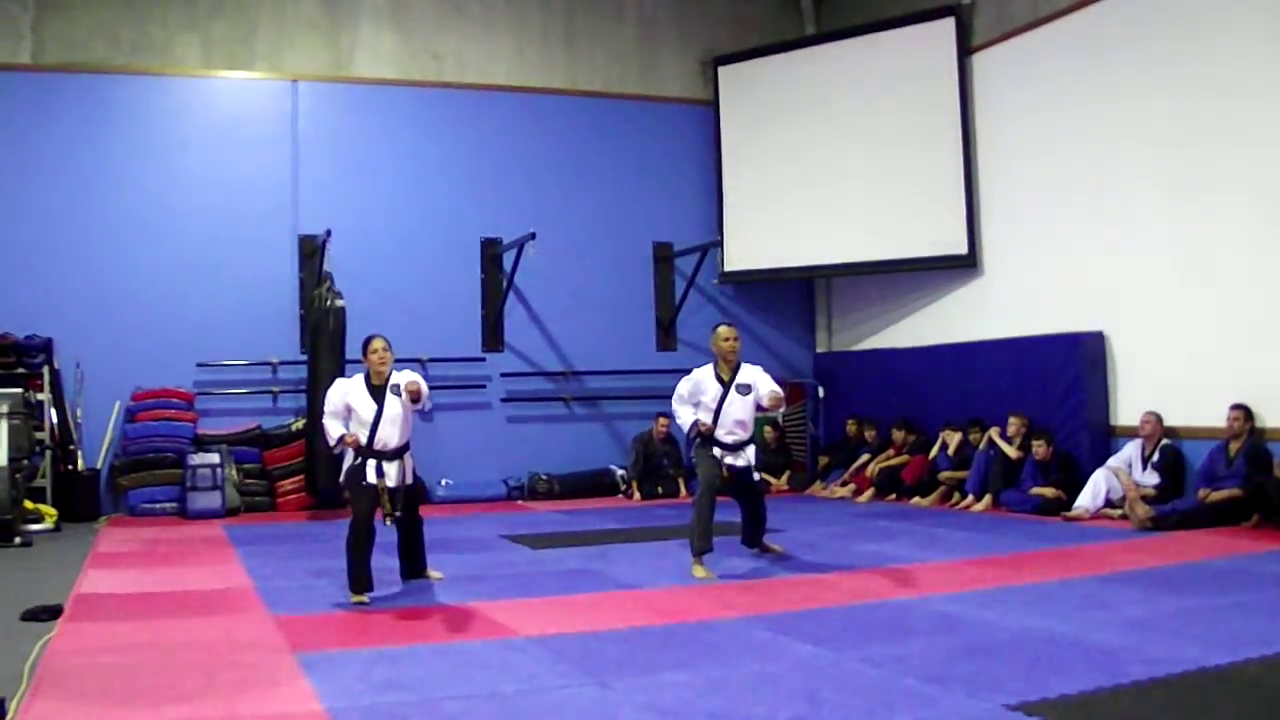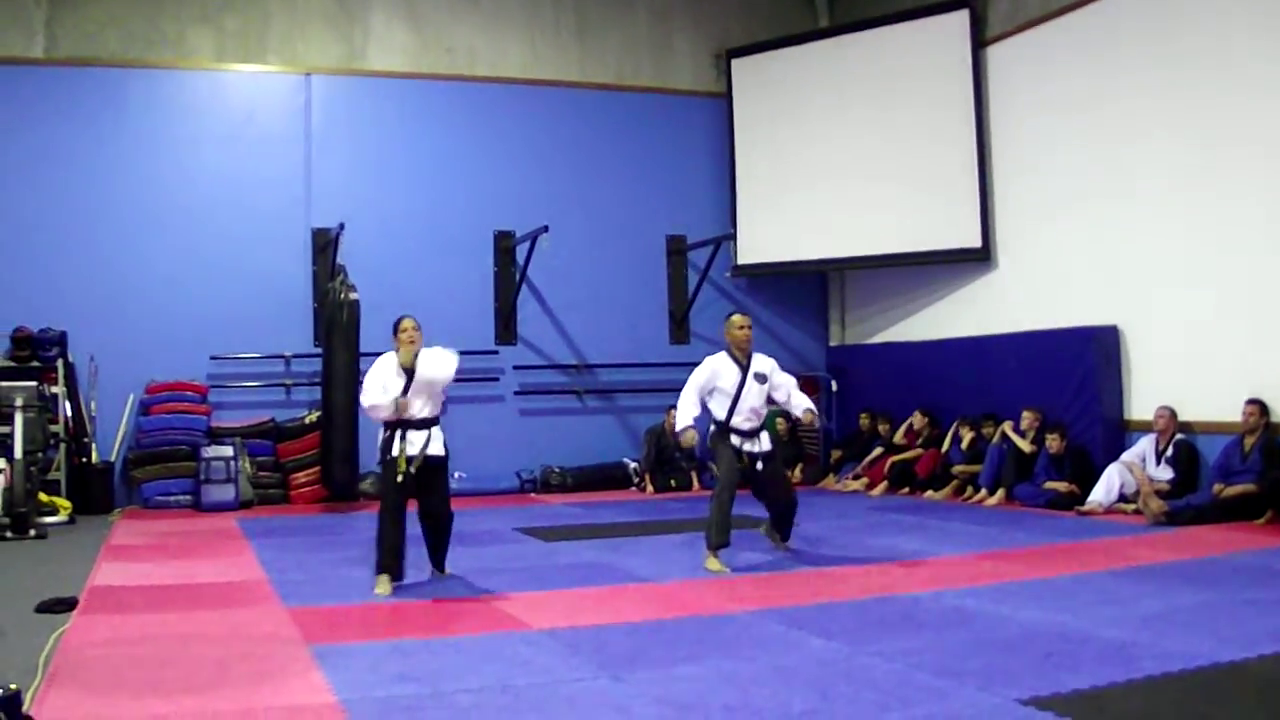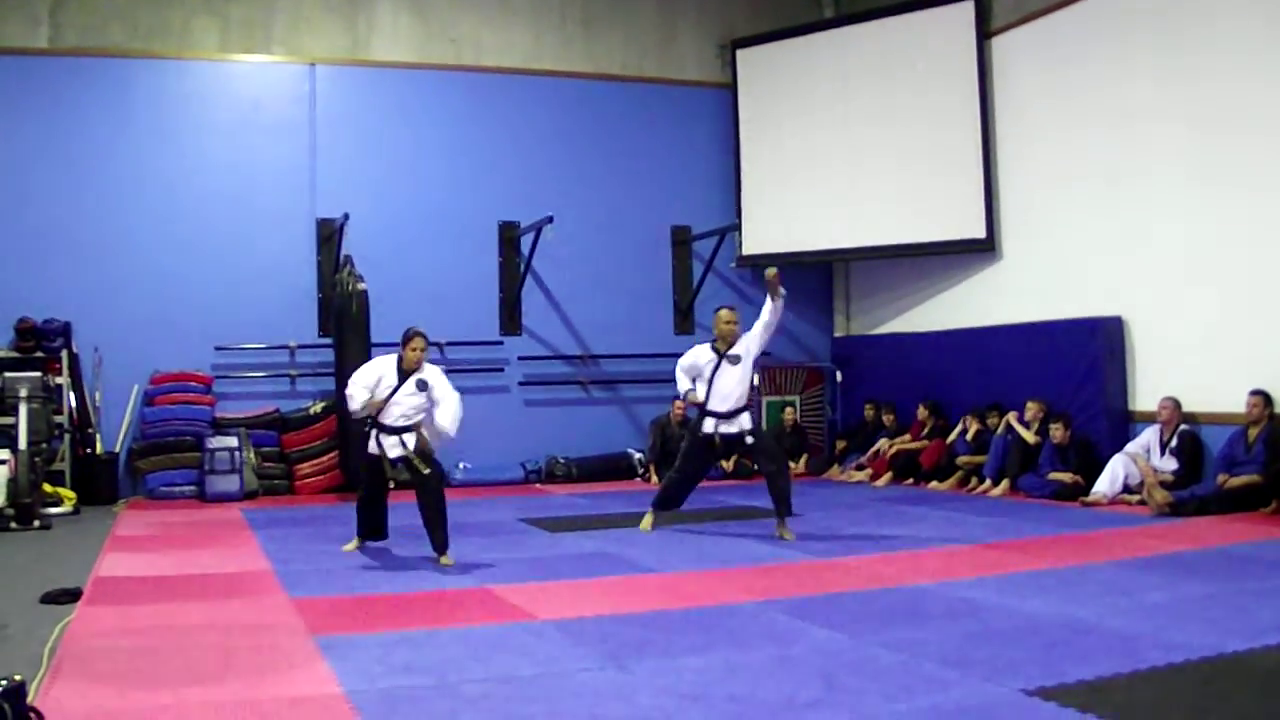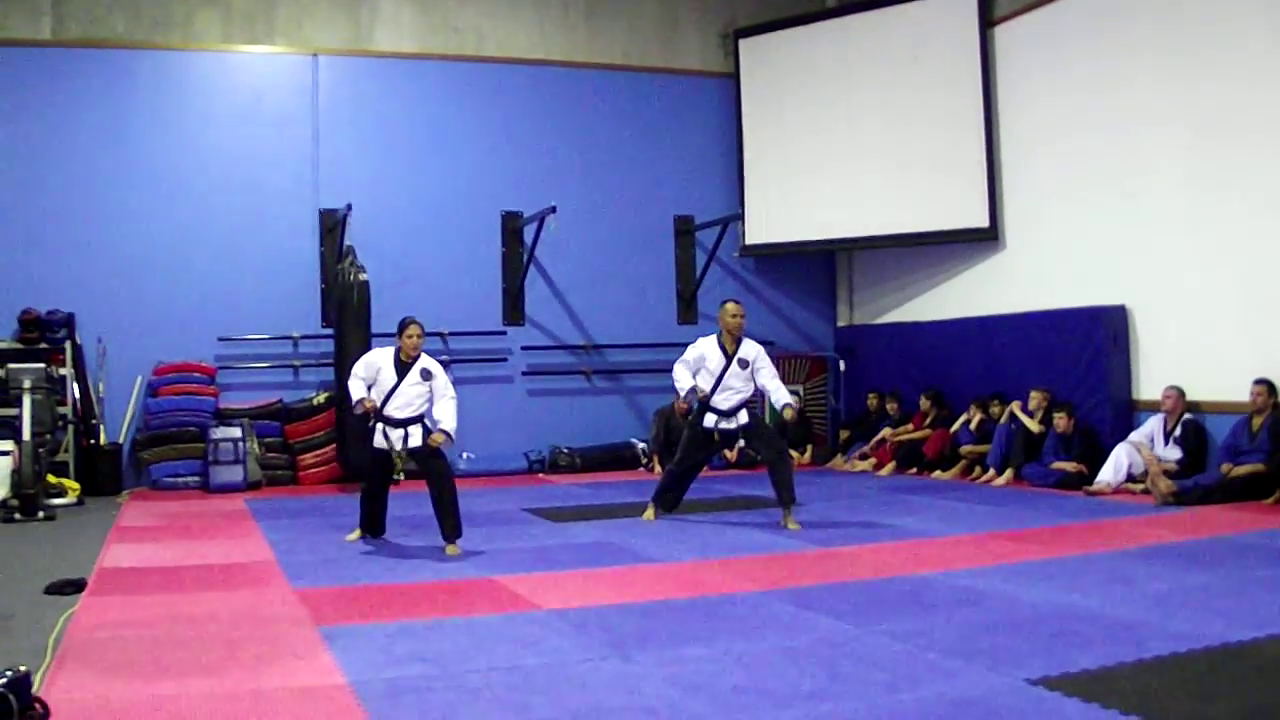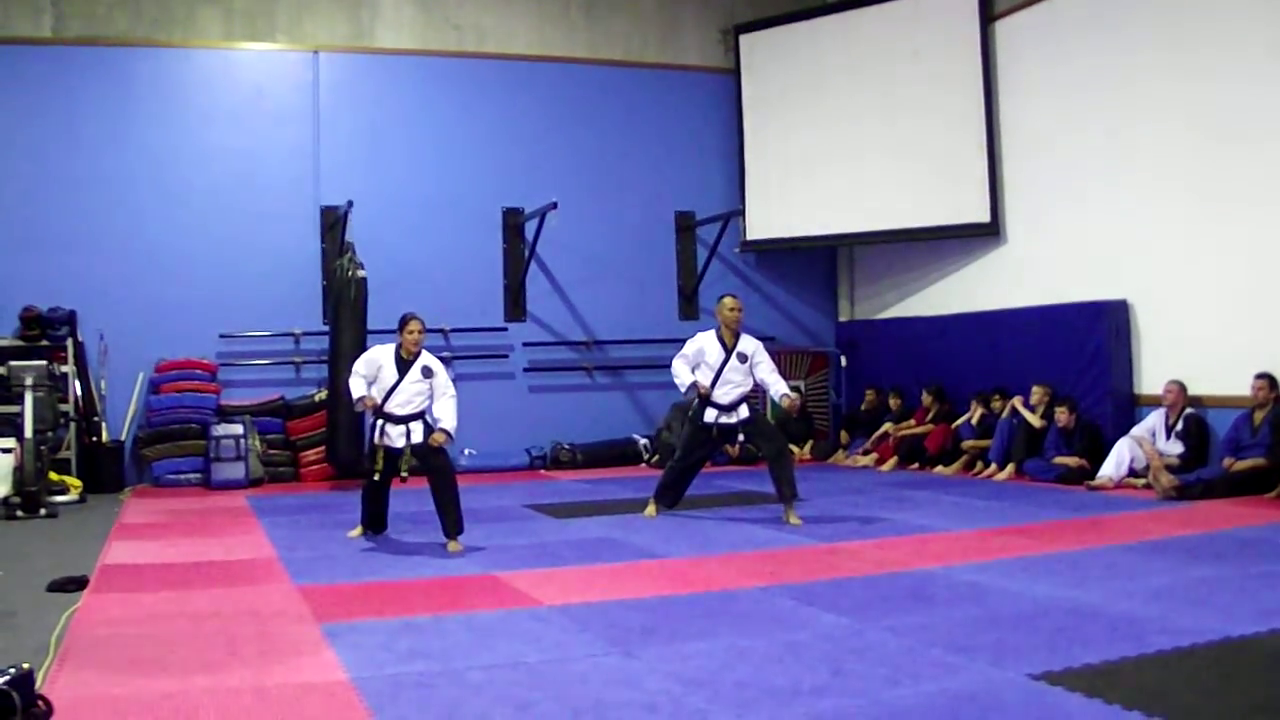
dt=0.7s
person 1, frame 1
left shoulder: (404, 381)
right shoulder: (349, 387)
left elbow: (419, 398)
right elbow: (331, 416)
left wrist: (416, 392)
right wrist: (341, 437)
left hip: (398, 464)
right hip: (363, 466)
left knee: (409, 519)
right knee: (362, 522)
left ankle: (416, 568)
right ankle: (358, 587)
person 1, frame 2
left shoulder: (434, 357)
right shoulder: (384, 364)
left elbow: (447, 367)
right elbow: (369, 400)
left wrist: (414, 360)
right wrist: (393, 405)
left hip: (430, 441)
right hip: (397, 442)
left knee: (438, 508)
right knee: (392, 506)
left ankle: (439, 564)
right ankle: (386, 573)
person 1, frame 3
left shoulder: (432, 375)
right shoulder: (382, 364)
left elbow: (451, 404)
right elbow: (355, 386)
left wrist: (437, 428)
right wrist: (365, 404)
left hip: (412, 441)
right hip: (380, 439)
left knee: (431, 489)
right knee: (371, 491)
left ankle: (442, 549)
right ankle: (364, 535)
person 1, frame 4
left shoulder: (431, 367)
right shoulder: (379, 358)
left elbow: (446, 399)
right elbow: (357, 377)
left wrist: (444, 430)
right wrist: (362, 399)
left hip: (417, 432)
right hip: (385, 432)
left knee: (442, 479)
right knee: (375, 482)
left ankle: (451, 539)
right ankle: (368, 528)
person 1, frame 5
left shoulder: (431, 364)
right shoulder: (379, 355)
left elbow: (445, 397)
right elbow: (357, 375)
left wrist: (444, 429)
right wrist: (362, 397)
left hip: (418, 429)
right hip: (385, 428)
left knee: (443, 475)
right knee: (377, 478)
left ankle: (452, 535)
right ankle: (369, 525)
person 2, frame 1
left shoulder: (753, 373)
right shoulder: (699, 377)
left elbow: (769, 391)
right elbow: (680, 402)
left wrist: (775, 398)
right wrist: (694, 424)
left hip: (742, 452)
right hip: (710, 449)
left knee: (754, 501)
right knee: (705, 493)
left ankle: (757, 541)
right ankle: (698, 559)
person 2, frame 2
left shoulder: (766, 364)
right shoulder: (713, 364)
left elbow: (789, 390)
right elbow: (690, 395)
left wrist: (807, 410)
right wrist: (686, 426)
left hip: (757, 440)
right hip: (726, 440)
left knee: (783, 495)
right knee: (725, 487)
left ankle: (775, 530)
right ankle: (712, 553)
person 2, frame 3
left shoulder: (747, 344)
right shoulder: (700, 352)
left elbow: (770, 318)
right elbow: (682, 370)
left wrist: (774, 288)
right wrist: (687, 394)
left hip: (741, 424)
right hip: (708, 427)
left knee: (777, 466)
right knee: (684, 473)
left ankle: (782, 522)
right ankle: (654, 512)
person 2, frame 4
left shoulder: (754, 350)
right shoulder: (703, 346)
left elbow: (771, 381)
right elbow: (681, 368)
left wrist: (786, 404)
right wrist: (691, 389)
left hip: (741, 417)
right hip: (708, 418)
left knee: (778, 453)
right knee: (683, 463)
left ankle: (787, 513)
right ankle: (655, 505)
person 2, frame 5
left shoulder: (752, 345)
right shoulder: (702, 341)
left elbow: (768, 374)
right elbow: (679, 364)
left wrist: (784, 394)
right wrist: (693, 385)
left hip: (740, 412)
right hip: (708, 413)
left knee: (778, 448)
right knee: (685, 459)
left ankle: (788, 509)
right ankle: (656, 501)
